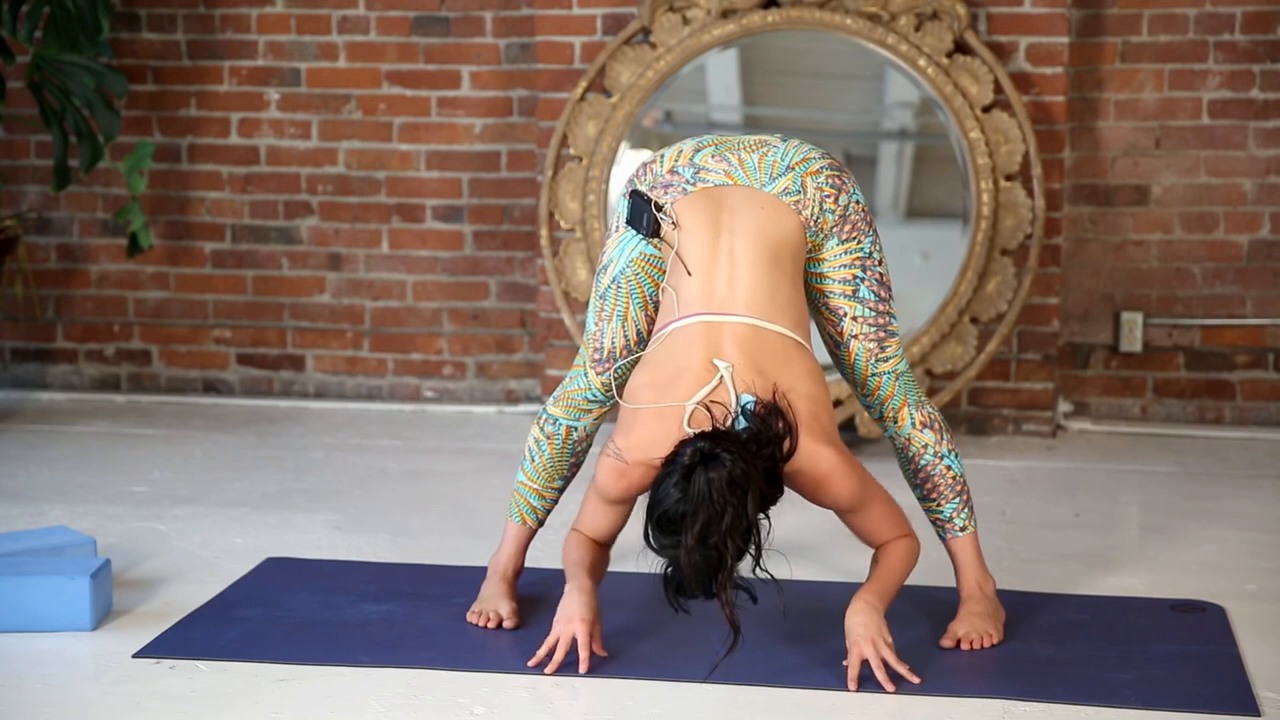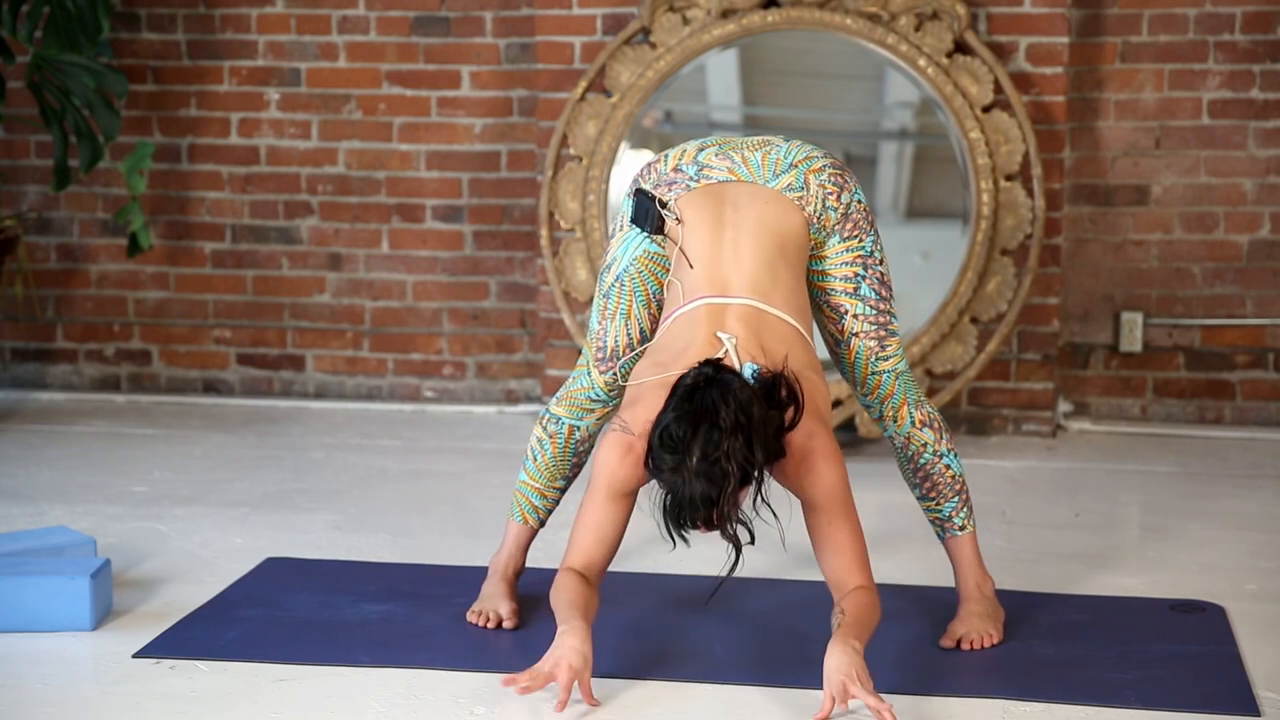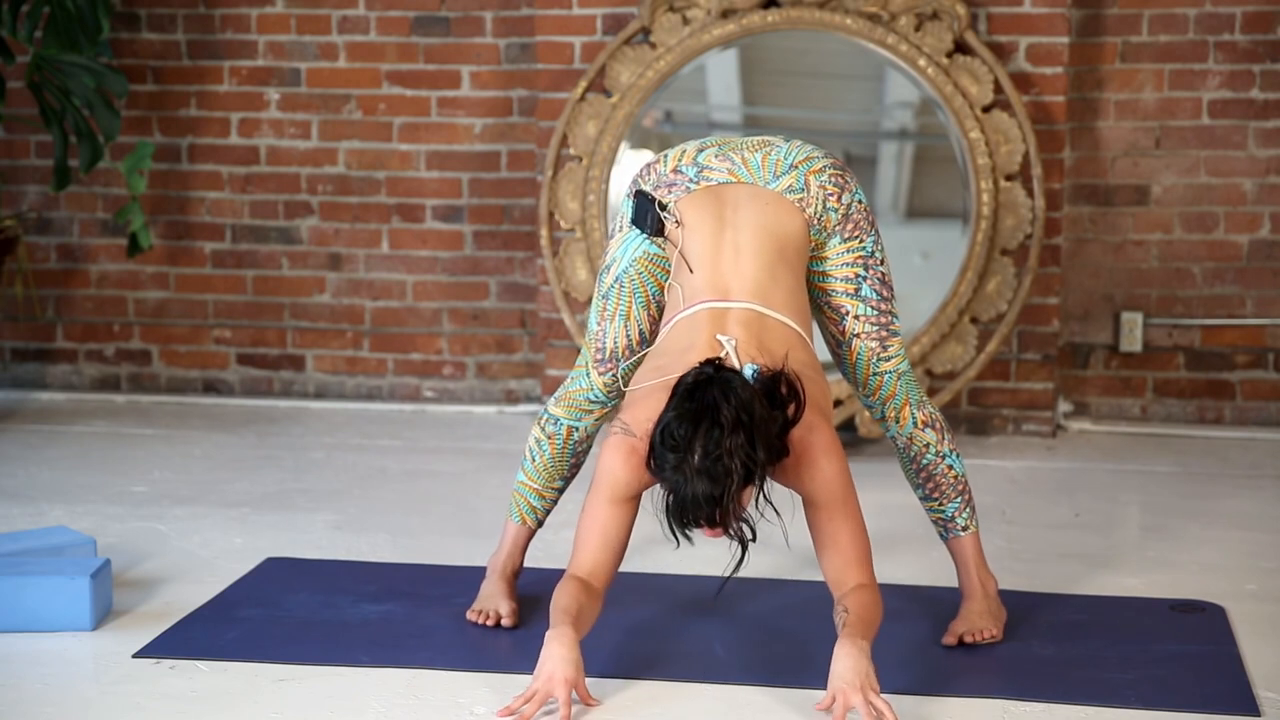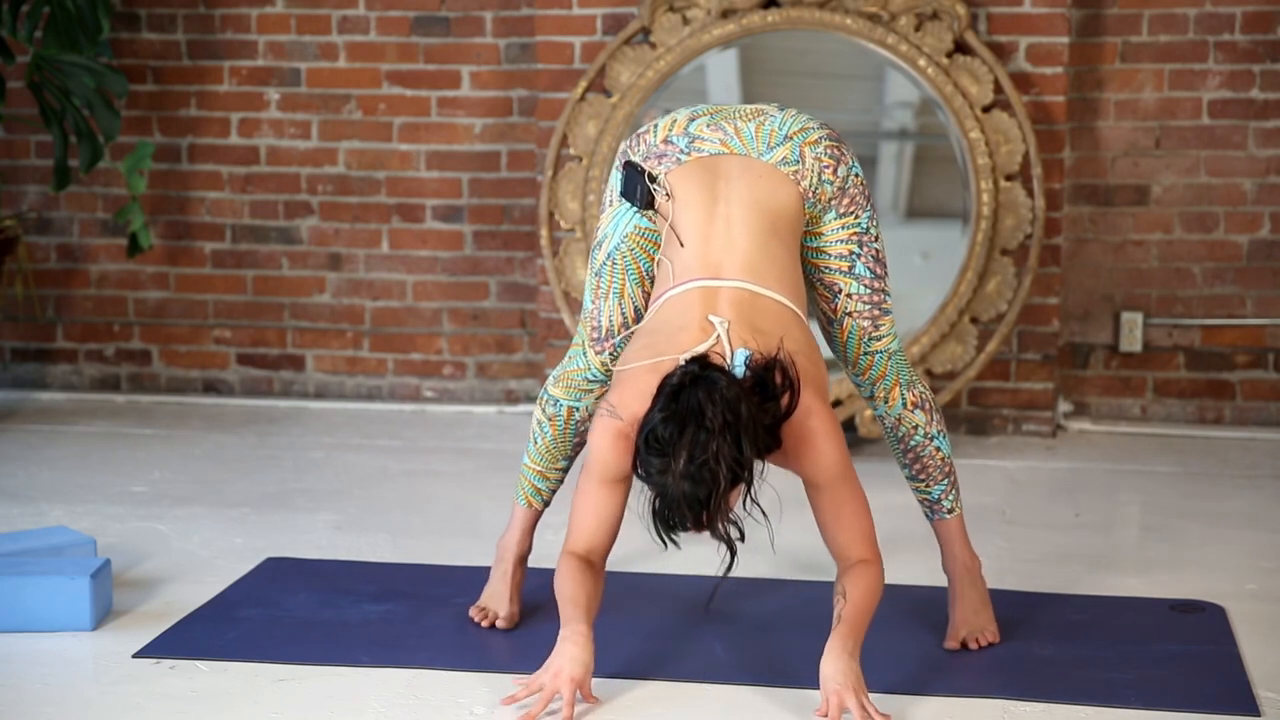
dt=0.7s
person 1, frame 1
left shoulder: (812, 453)
right shoulder: (637, 449)
left elbow: (897, 540)
right elbow: (587, 534)
left wrist: (865, 607)
right wrist: (579, 593)
left knee: (891, 392)
right knee: (589, 386)
left ankle: (975, 582)
right ankle: (504, 566)
person 1, frame 2
left shoulder: (804, 439)
right shoulder: (632, 433)
left elbow: (856, 588)
right elbow: (578, 570)
left wrist: (845, 649)
right wrist: (573, 633)
left knee: (891, 393)
right knee: (593, 386)
left ankle: (974, 584)
right ankle: (505, 563)
person 1, frame 3
left shoulder: (806, 439)
right shoulder: (635, 436)
left elbow: (856, 585)
right elbow: (585, 578)
left wrist: (853, 648)
right wrist: (560, 638)
left knee: (892, 392)
right knee: (592, 385)
left ankle: (977, 580)
right ankle: (505, 561)
person 1, frame 4
left shoulder: (802, 417)
right shoulder: (624, 410)
left elbow: (860, 559)
right elbow: (583, 552)
left wrist: (842, 653)
right wrist: (575, 638)
left knee: (881, 370)
right knee: (589, 362)
left ankle: (960, 563)
right ankle: (513, 551)
